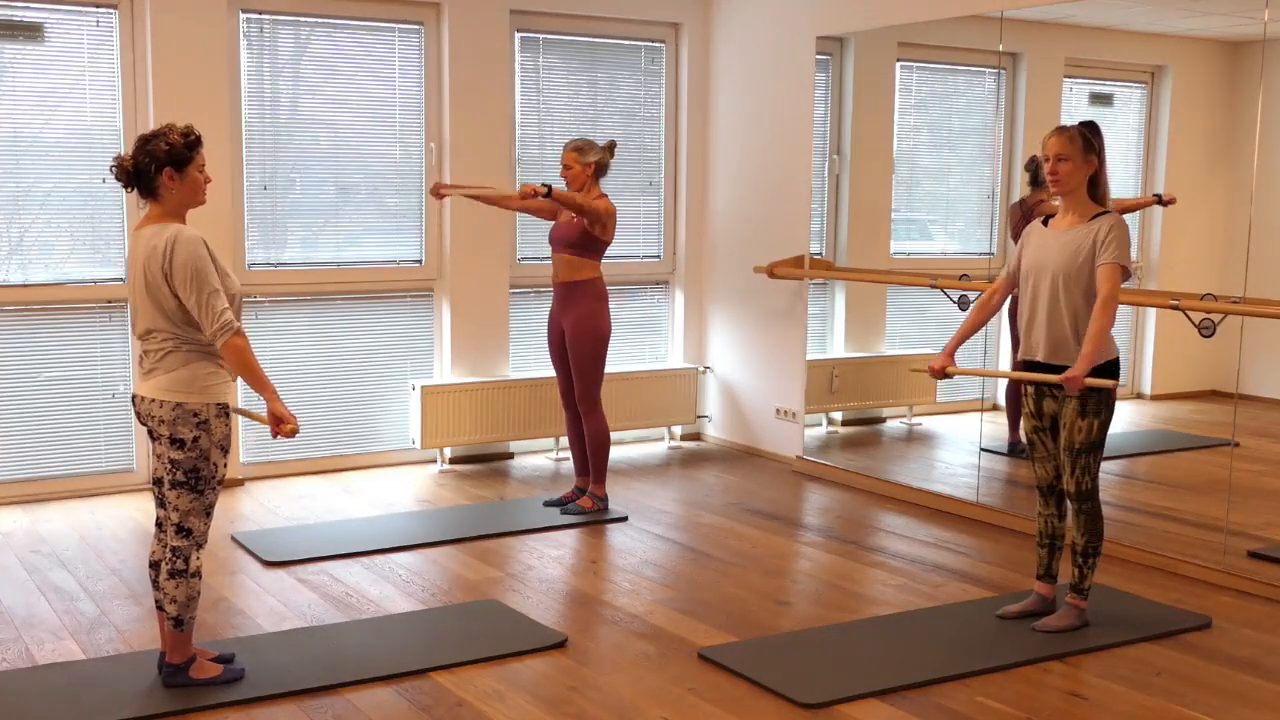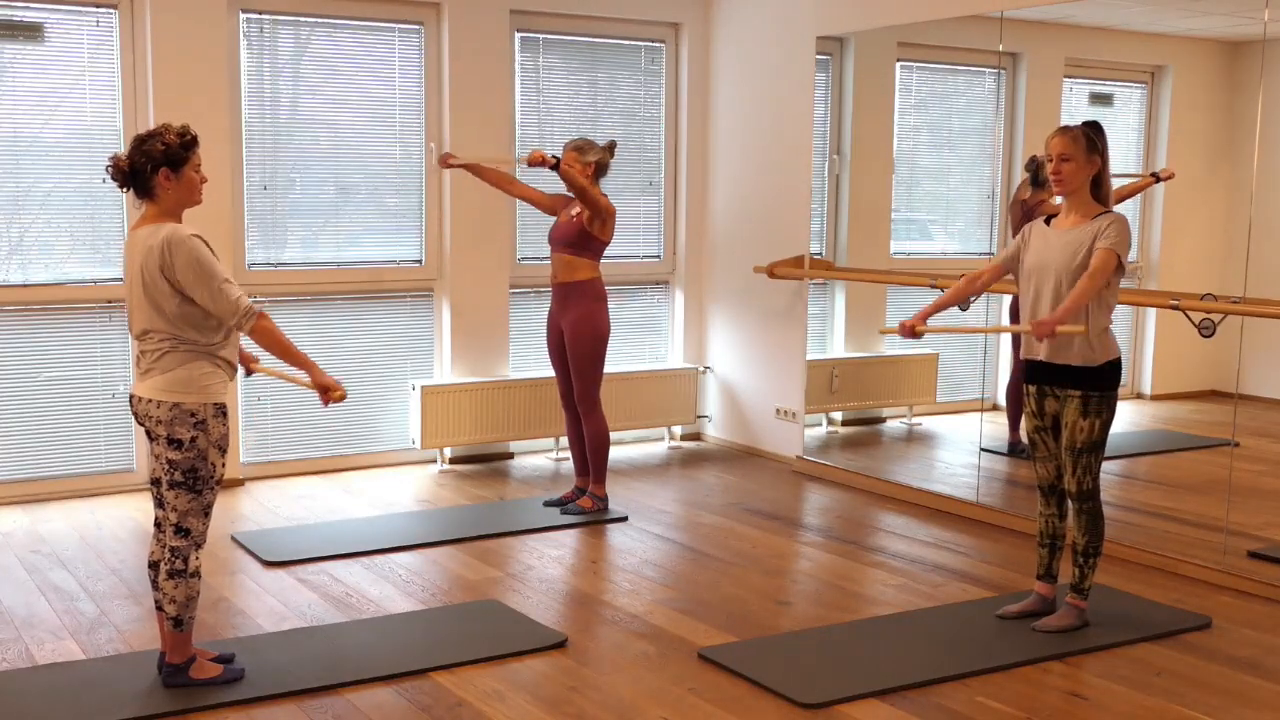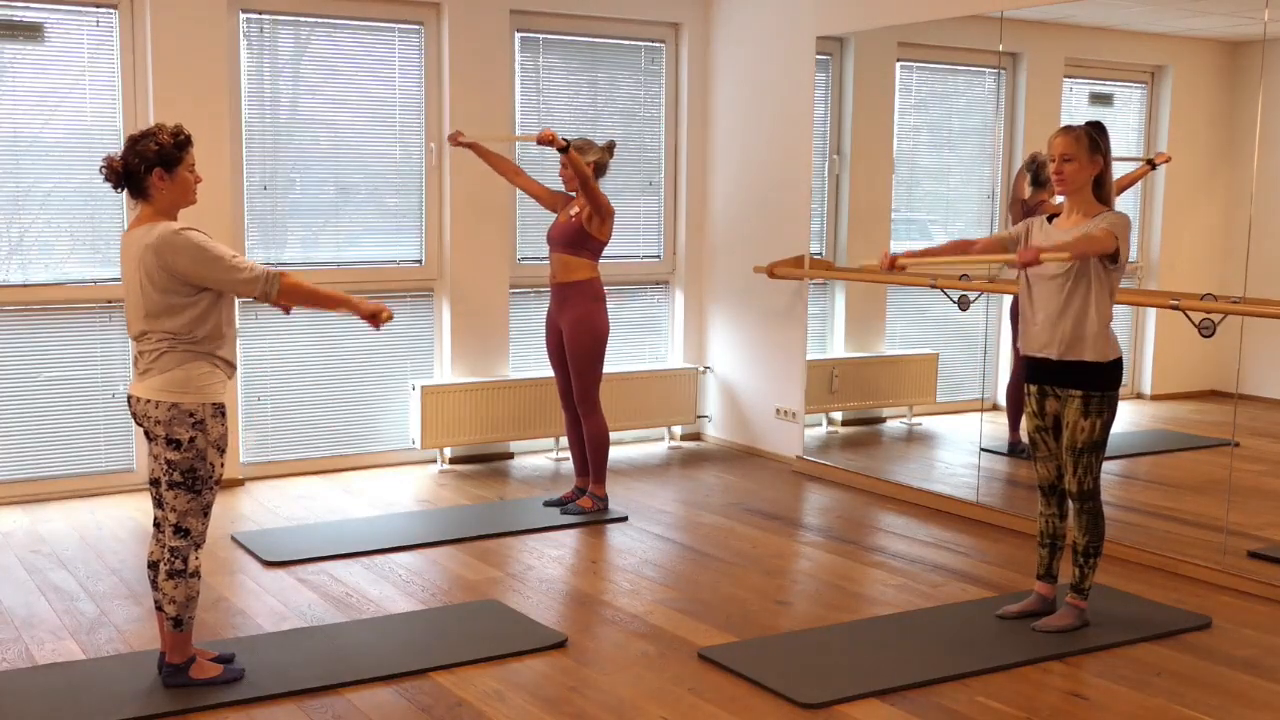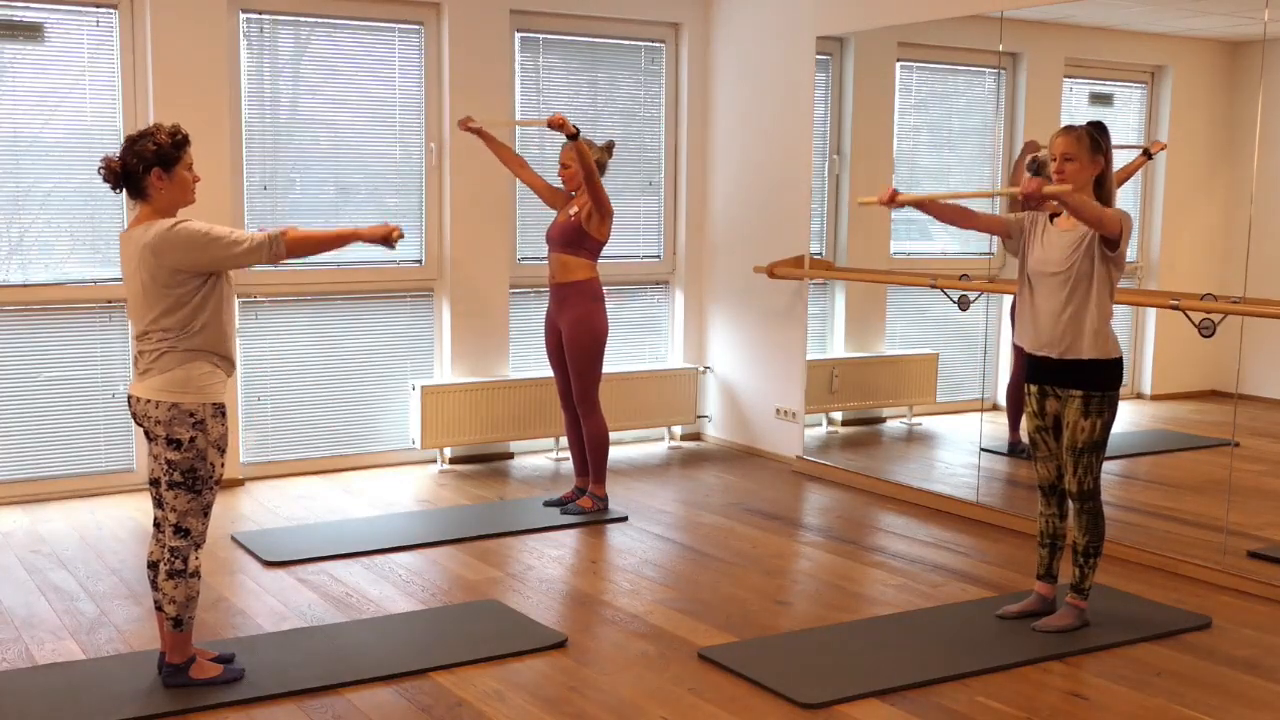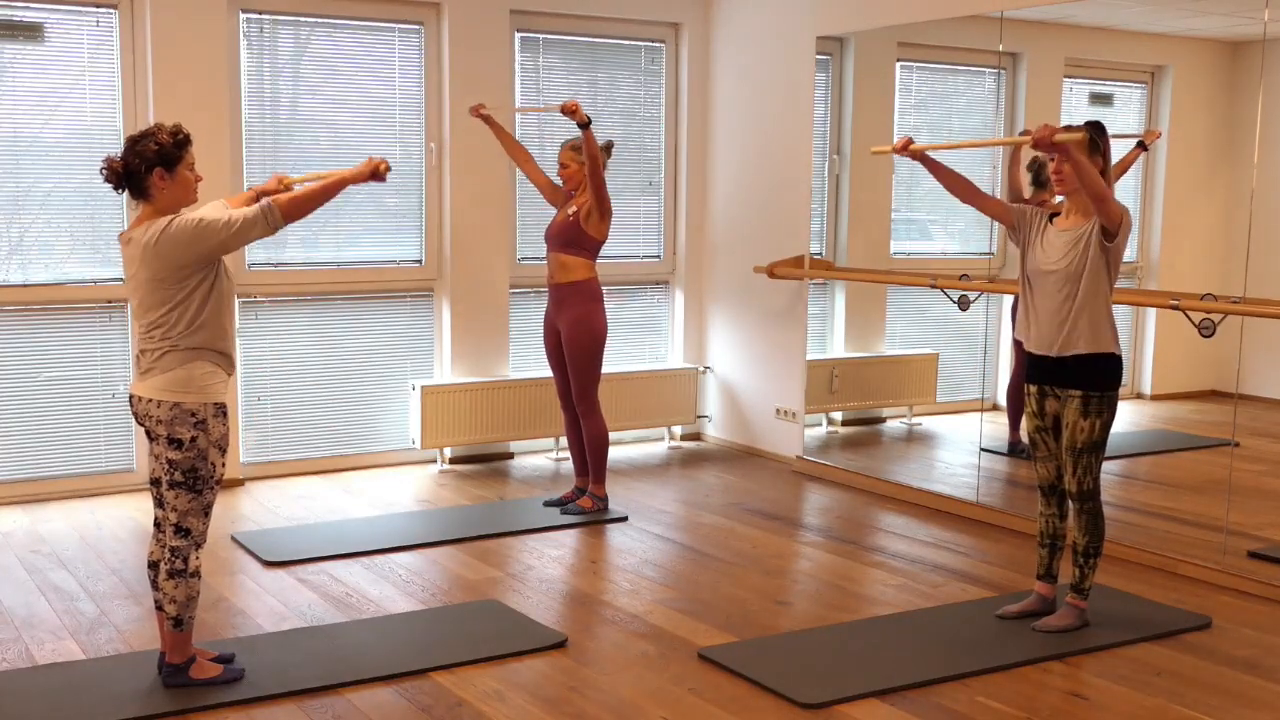
dt=0.3s
person 1, frame 1
left shoulder: (145, 236)
right shoulder: (181, 242)
right elbow: (221, 329)
right wrist: (271, 398)
left hip: (158, 394)
right hip: (190, 401)
left knee: (172, 531)
right knee: (186, 535)
left ankle: (176, 648)
right ankle: (180, 660)
person 1, frame 2
left shoulder: (142, 236)
right shoulder: (176, 241)
right elbow: (243, 313)
left wrist: (232, 351)
right wrist: (311, 370)
left hip: (157, 395)
right hip: (187, 402)
left knee: (171, 531)
right knee: (185, 534)
left ankle: (175, 649)
right ankle: (179, 660)
person 1, frame 3
left shoulder: (141, 235)
right shoulder: (172, 240)
left elbow: (227, 277)
right elbow: (262, 281)
left wrist: (270, 292)
right wrist: (353, 302)
left hip: (157, 396)
right hip: (187, 402)
left knee: (171, 532)
right knee: (185, 535)
left ankle: (176, 649)
right ankle: (181, 661)
person 1, frame 4
left shoulder: (141, 234)
right shoulder: (173, 237)
left elbow: (239, 243)
right elbow: (270, 248)
left wrist: (277, 235)
right wrist: (363, 234)
left hip: (157, 396)
right hip: (187, 401)
left knee: (170, 531)
right knee: (184, 534)
left ankle: (175, 649)
right ankle: (181, 660)
person 1, frame 5
left shoulder: (144, 232)
right shoulder: (176, 235)
left elbow: (221, 212)
right elbow: (269, 219)
left wrist: (261, 188)
right wrist: (351, 176)
left hip: (158, 396)
right hip: (189, 401)
left knee: (171, 532)
right knee: (185, 535)
left ankle: (175, 648)
right ankle: (180, 661)
person 2, frame 1
left shoulder: (1108, 228)
right shoulder: (1035, 231)
left elbow: (1106, 299)
right elbow: (996, 294)
left wrist: (1084, 363)
right wrist: (950, 348)
left hip: (1085, 379)
right hip: (1036, 374)
left knee: (1080, 490)
right knee: (1047, 488)
left ankle: (1077, 602)
right ankle: (1044, 590)
person 2, frame 2
left shoulder: (1110, 226)
right shoulder: (1035, 230)
left elbow: (1095, 277)
right elbow: (984, 276)
left wrist: (1058, 316)
right wrist: (926, 313)
left hip: (1089, 373)
right hip: (1039, 371)
left knee: (1081, 489)
right knee: (1048, 487)
left ankle: (1078, 601)
right ankle: (1044, 590)
person 2, frame 3
left shoulder: (1113, 225)
right shoulder: (1035, 226)
left elbow: (1087, 245)
right elbow: (973, 248)
left wrist: (1044, 251)
right wrist: (911, 255)
left hip: (1090, 371)
right hip: (1040, 368)
left knee: (1081, 489)
right knee: (1048, 487)
left ankle: (1077, 601)
right ankle: (1043, 591)
person 2, frame 4
left shoulder: (1113, 223)
right shoulder: (1032, 225)
left elbow: (1091, 216)
right elbow: (970, 219)
left wrist: (1053, 196)
right wrist: (912, 204)
left hip: (1091, 371)
right hip: (1041, 367)
left knee: (1081, 489)
right knee: (1049, 487)
left ankle: (1077, 601)
right ankle: (1043, 591)
person 2, frame 5
left shoulder: (1109, 225)
right shoulder: (1034, 223)
left elbow: (1099, 194)
right elbow: (973, 195)
left wrist: (1064, 146)
right wrist: (922, 157)
left hip: (1090, 370)
right hip: (1040, 366)
left knee: (1081, 489)
right knee: (1048, 487)
left ankle: (1077, 601)
right ankle: (1043, 590)
person 3, frame 1
left shoulder: (602, 208)
right shoulder: (564, 208)
left elbow: (578, 202)
right elbow: (510, 201)
left wrist: (545, 191)
right wrist: (458, 189)
left hip: (588, 307)
right hip: (561, 307)
left knee: (588, 403)
right knee: (569, 402)
left ankle: (598, 492)
right ankle: (581, 484)
person 3, frame 2
left shoulder: (601, 207)
right shoulder: (565, 205)
left elbow: (580, 186)
right elbow: (513, 186)
left wrist: (552, 163)
right wrist: (466, 165)
left hip: (586, 307)
right hip: (560, 307)
left knee: (587, 403)
right knee: (569, 402)
left ankle: (598, 492)
right ankle: (581, 485)
person 3, frame 3
left shoulder: (599, 208)
right shoulder: (564, 203)
left elbow: (587, 180)
right elbow: (516, 175)
left wrist: (562, 146)
right wrist: (473, 147)
left hip: (585, 307)
right hip: (558, 307)
left knee: (587, 403)
right knee: (569, 403)
left ankle: (599, 492)
right ankle: (582, 484)
person 3, frame 4
left shoulder: (598, 207)
right shoulder: (564, 203)
left elbow: (591, 172)
right elbow: (520, 168)
left wrist: (572, 134)
right wrist: (481, 134)
left hip: (584, 307)
right hip: (557, 308)
left knee: (586, 404)
right knee: (569, 404)
left ankle: (598, 492)
right ankle: (581, 485)
person 3, frame 5
left shoulder: (597, 206)
right shoulder: (564, 202)
left elbow: (596, 164)
right elbow: (525, 161)
left wrist: (583, 123)
right wrist: (491, 123)
left hip: (583, 307)
right hip: (556, 308)
left knee: (586, 403)
right knee: (568, 404)
left ankle: (599, 492)
right ankle: (581, 485)
person 4, frame 1
left shoulder: (1017, 209)
right shoulder: (1053, 212)
right elbow: (1113, 209)
left wrist: (1037, 195)
right wrist: (1156, 199)
left hip: (1021, 300)
left knee: (1019, 370)
left ankle: (1014, 438)
person 4, frame 2
left shoulder: (1017, 209)
right shoulder: (1057, 214)
left elbow: (1023, 190)
right elbow: (1113, 198)
left wrist: (1029, 178)
right wrist: (1155, 178)
left hip: (1022, 302)
left knee: (1020, 371)
left ankle: (1014, 439)
person 4, frame 3
left shoulder: (1017, 208)
right shoulder: (1058, 214)
left elbow: (1019, 183)
right elbow: (1112, 191)
left wrist: (1028, 163)
right wrist: (1151, 165)
left hip: (1022, 301)
left knee: (1020, 370)
left ankle: (1014, 439)
person 4, frame 4
left shoulder: (1018, 207)
left elbow: (1015, 177)
right elbow: (1111, 183)
left wrist: (1026, 151)
right wrist: (1147, 153)
left knee: (1020, 371)
left ankle: (1014, 438)
person 4, frame 5
left shoulder: (1019, 207)
right shoulder: (1059, 212)
left elbow: (1013, 173)
right elbow: (1108, 179)
left wrist: (1019, 145)
right wrist: (1143, 145)
left knee: (1021, 370)
left ankle: (1014, 439)
